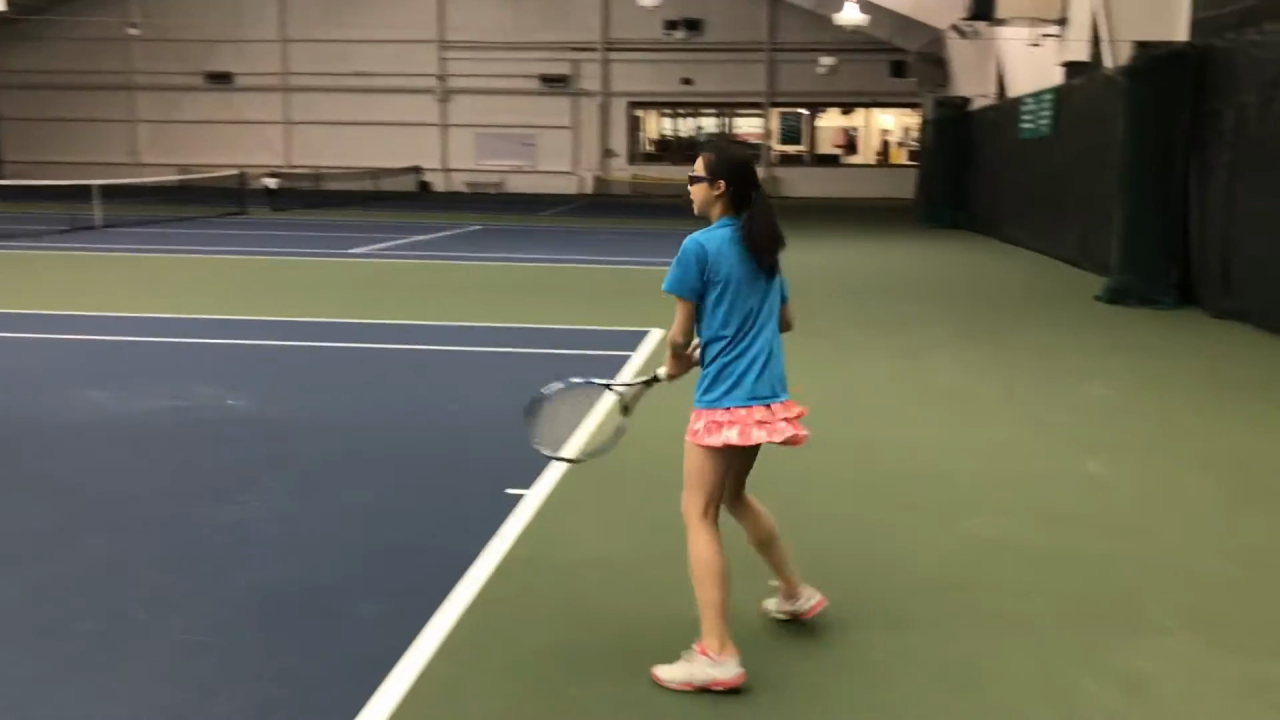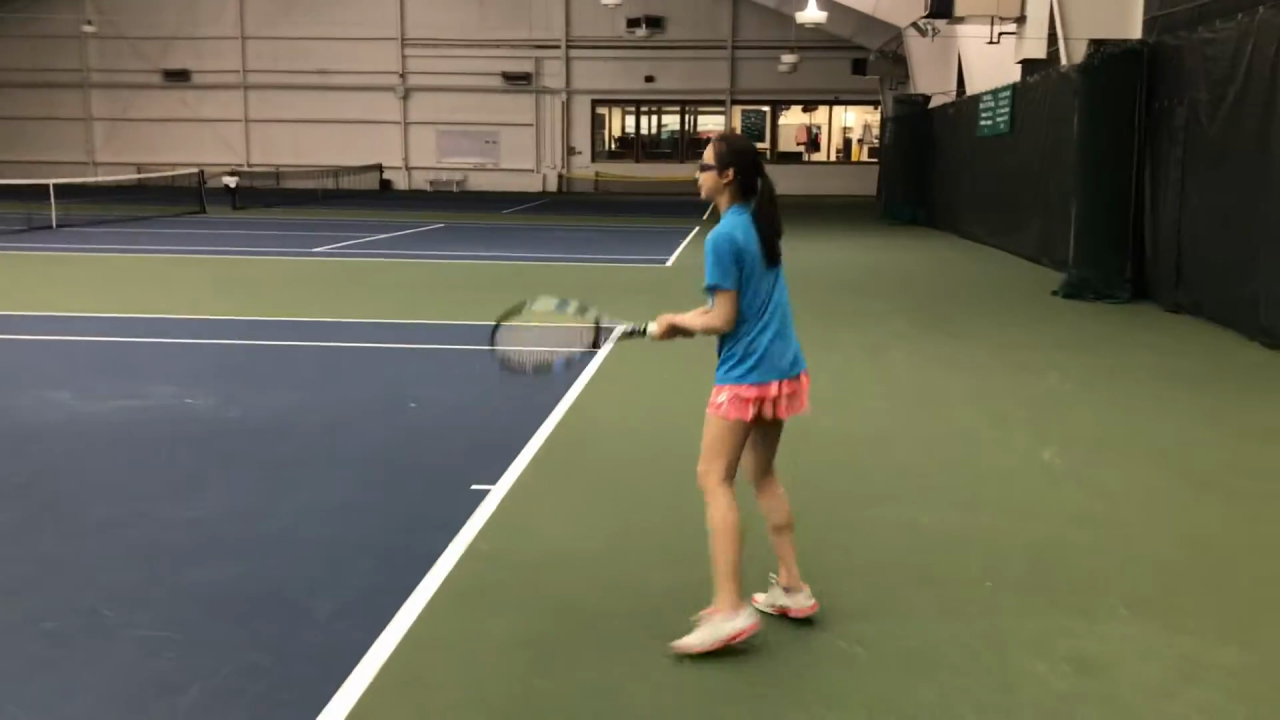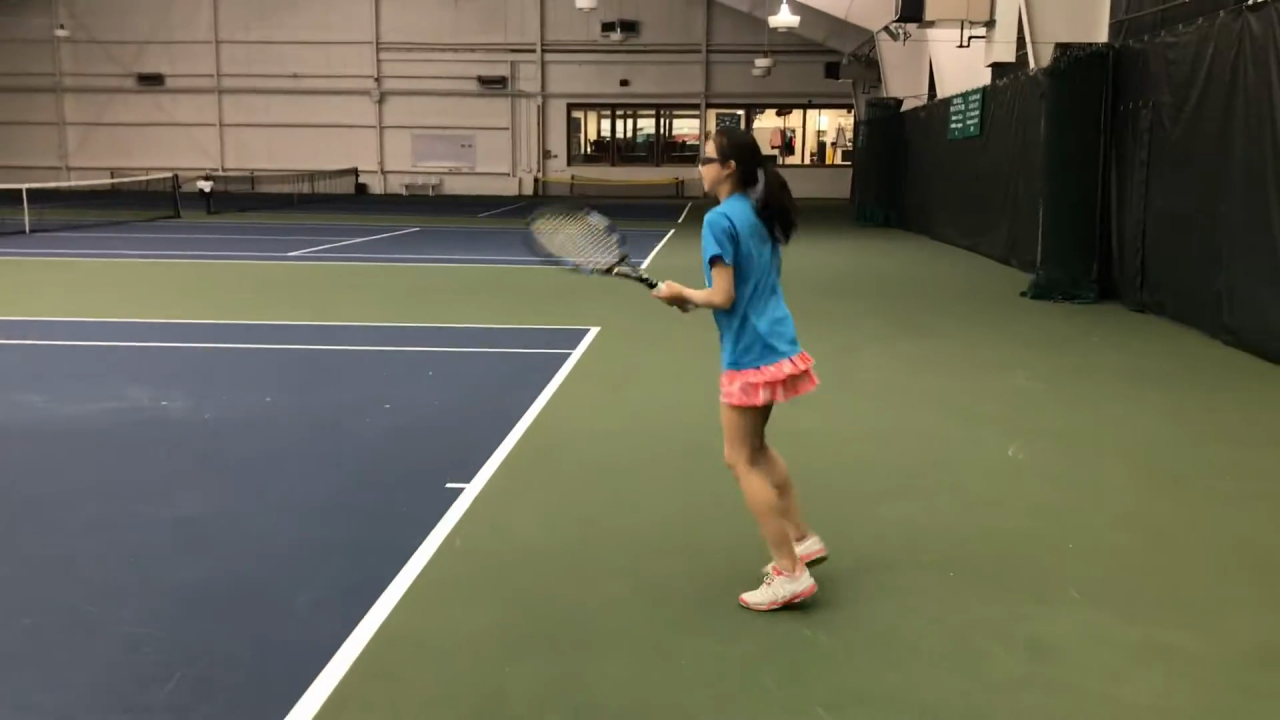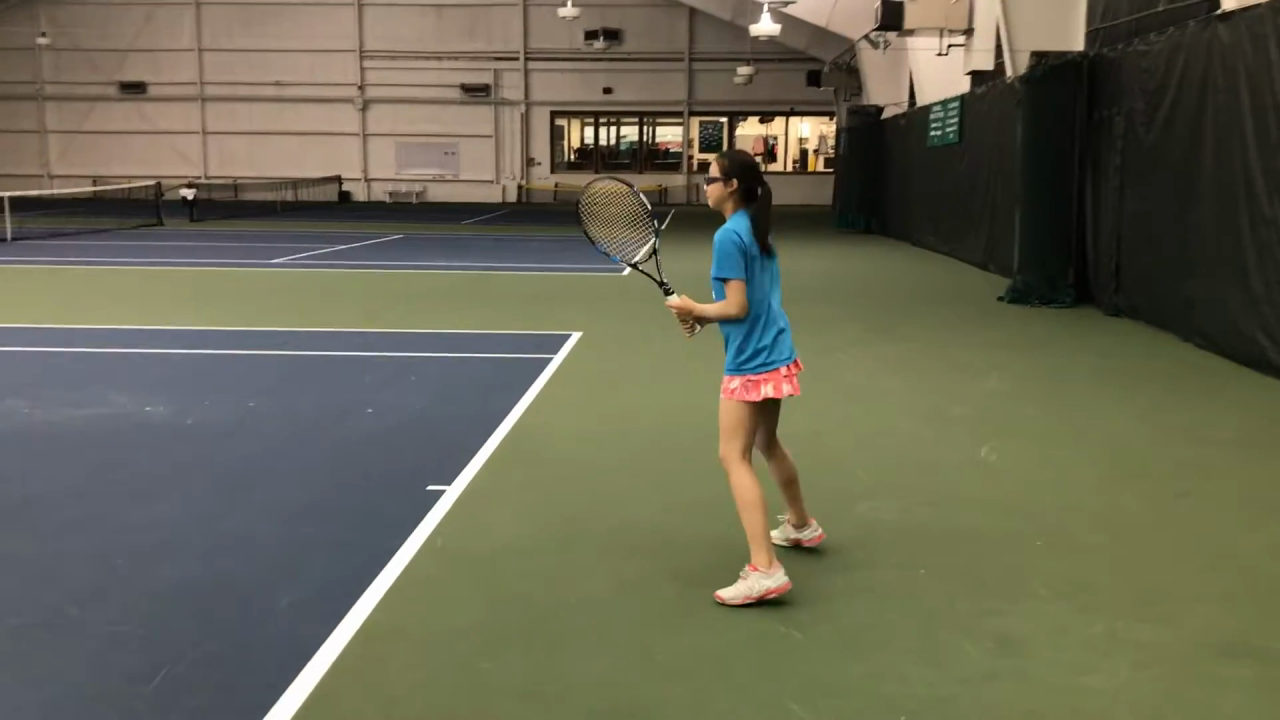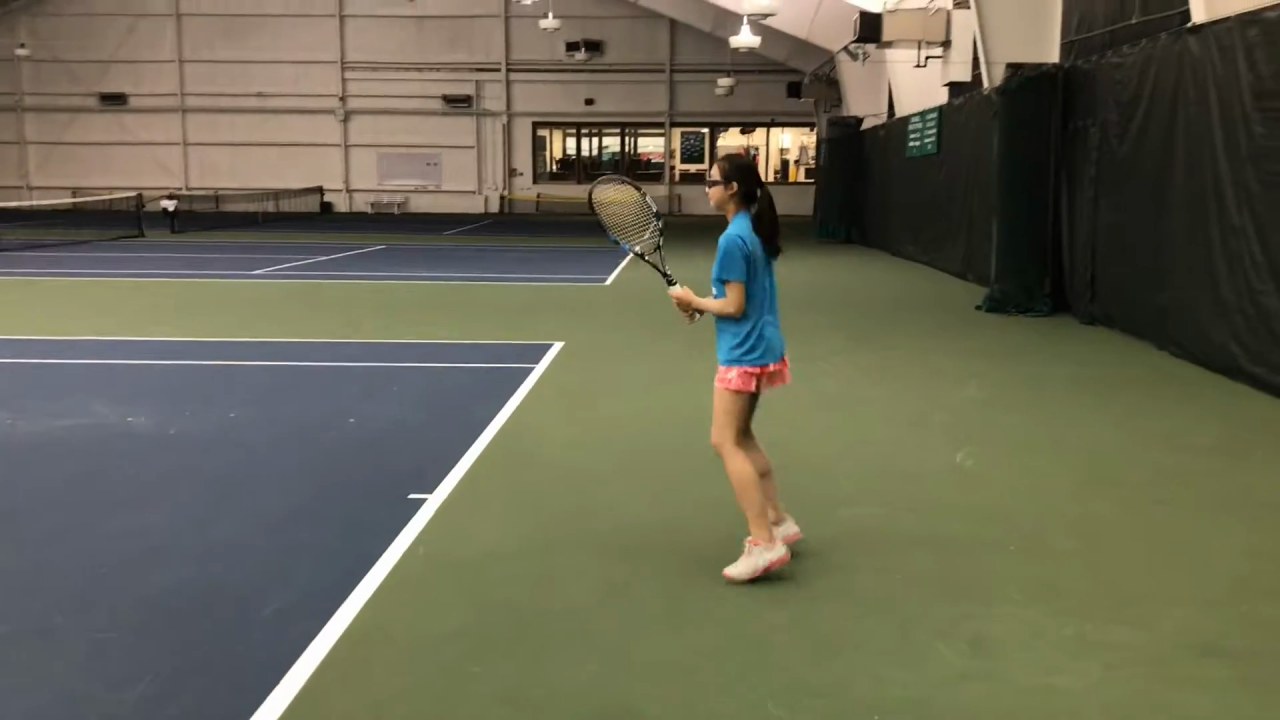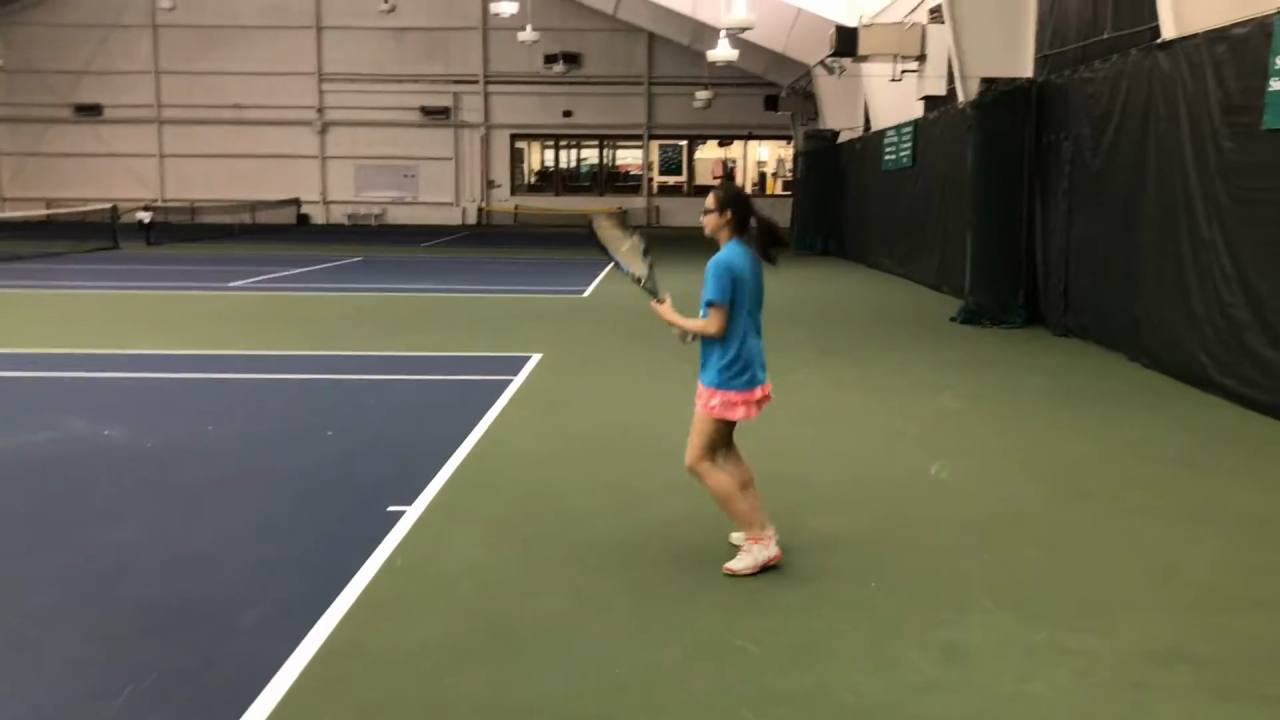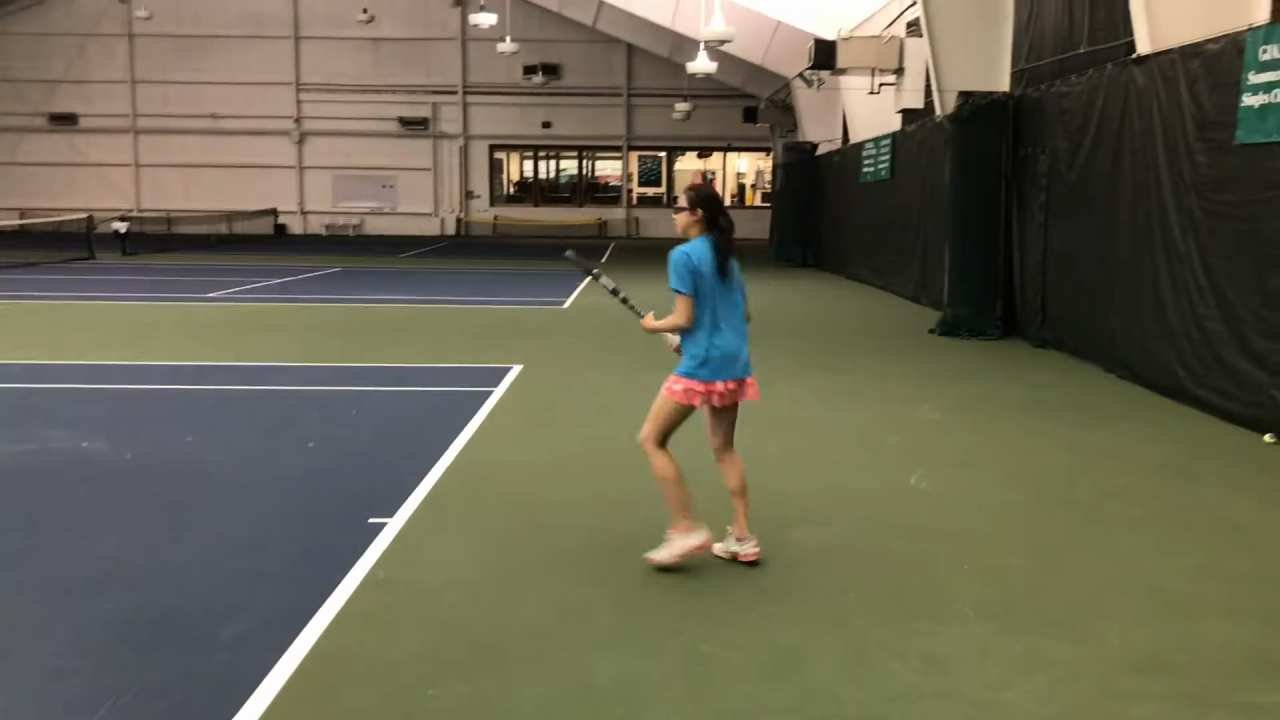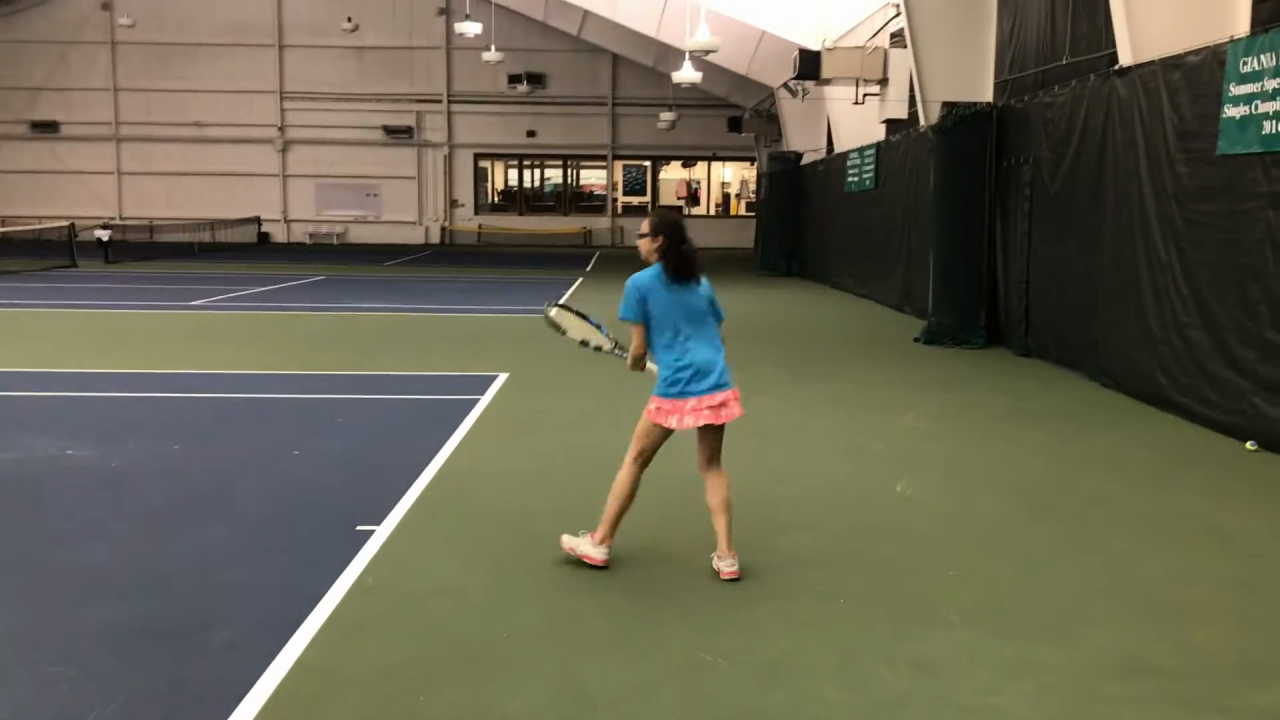
dt=0.2s
person 1, frame 1
left shoulder: (699, 247)
right shoulder: (764, 244)
left elbow: (680, 333)
left wrist: (677, 358)
left hip: (726, 401)
right hip: (768, 395)
left knee: (698, 515)
right knee: (734, 495)
left ankle: (716, 654)
right ankle: (796, 593)
person 1, frame 2
left shoulder: (722, 238)
right shoulder: (760, 226)
left elbow: (723, 321)
left wrist: (677, 323)
right wrist: (691, 318)
left hip: (745, 375)
right hip: (780, 368)
left knee: (713, 479)
right knee: (762, 474)
left ankle: (727, 610)
right ankle: (792, 587)
person 1, frame 3
left shoulder: (720, 219)
right shoulder: (760, 215)
left elbow: (722, 297)
left wrist: (681, 293)
right wrist: (692, 294)
left hip: (747, 358)
right hip: (777, 349)
left knee: (740, 461)
right knee: (754, 446)
left ankle: (790, 572)
right ankle: (801, 540)
person 1, frame 4
left shoulder: (729, 236)
right shoulder: (757, 229)
left elbow: (736, 308)
left wrist: (692, 309)
right wrist: (702, 312)
left hip: (750, 363)
right hip: (774, 354)
left knee: (733, 457)
right knee: (765, 441)
left ankle: (763, 571)
right ankle: (802, 524)
person 1, frame 5
left shoulder: (732, 239)
right shoulder: (756, 231)
left elbow: (734, 307)
left wrist: (693, 300)
right wrist: (701, 301)
left hip: (743, 354)
right hip: (761, 349)
left knee: (724, 443)
right knee: (741, 436)
left ankle: (766, 543)
right ankle: (780, 523)
person 1, frame 6
left shoulder: (721, 264)
right shoulder: (749, 256)
left elbow: (715, 329)
left wrist: (673, 318)
right wrist: (695, 324)
left hip: (725, 378)
right hip: (747, 371)
left knee: (698, 460)
right knee: (722, 445)
left ankle: (758, 539)
right ankle: (761, 529)
person 1, frame 7
left shoulder: (682, 256)
right shoulder: (728, 257)
left elbow: (684, 320)
left wrist: (655, 325)
left hip: (699, 372)
right hip: (736, 369)
left knee: (651, 440)
right knee: (723, 447)
left ankle: (687, 529)
right ankle: (741, 537)
person 1, frame 8
left shoulder: (639, 284)
right shoulder: (700, 282)
left elbow: (640, 348)
left wrist: (636, 363)
left hip: (675, 391)
right hip: (718, 386)
left knee: (635, 462)
right knee: (712, 466)
left ankle: (599, 543)
right ankle: (726, 555)
